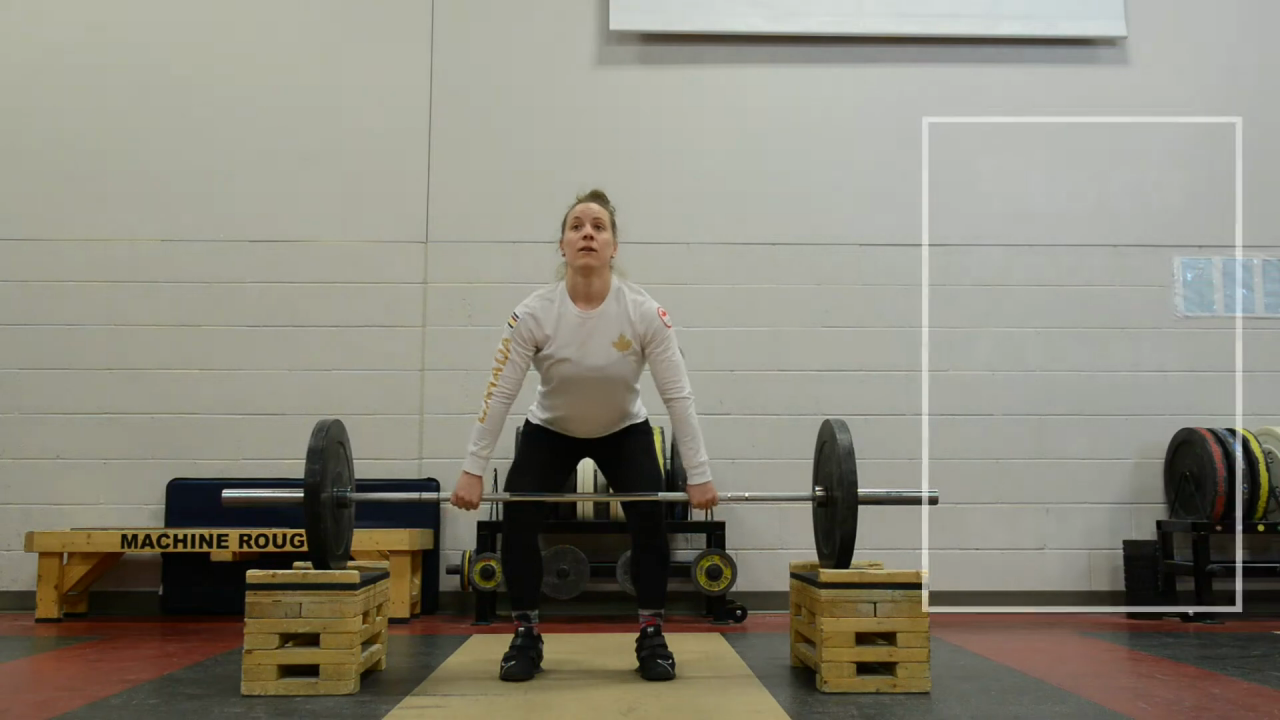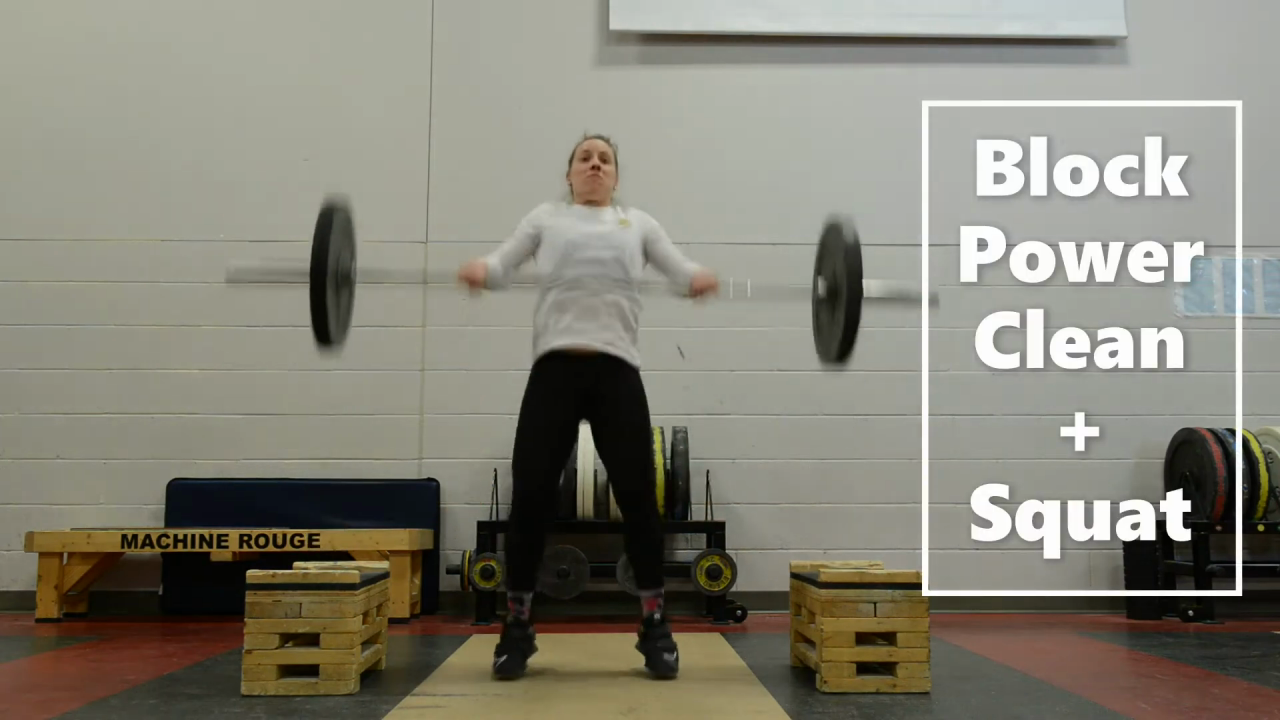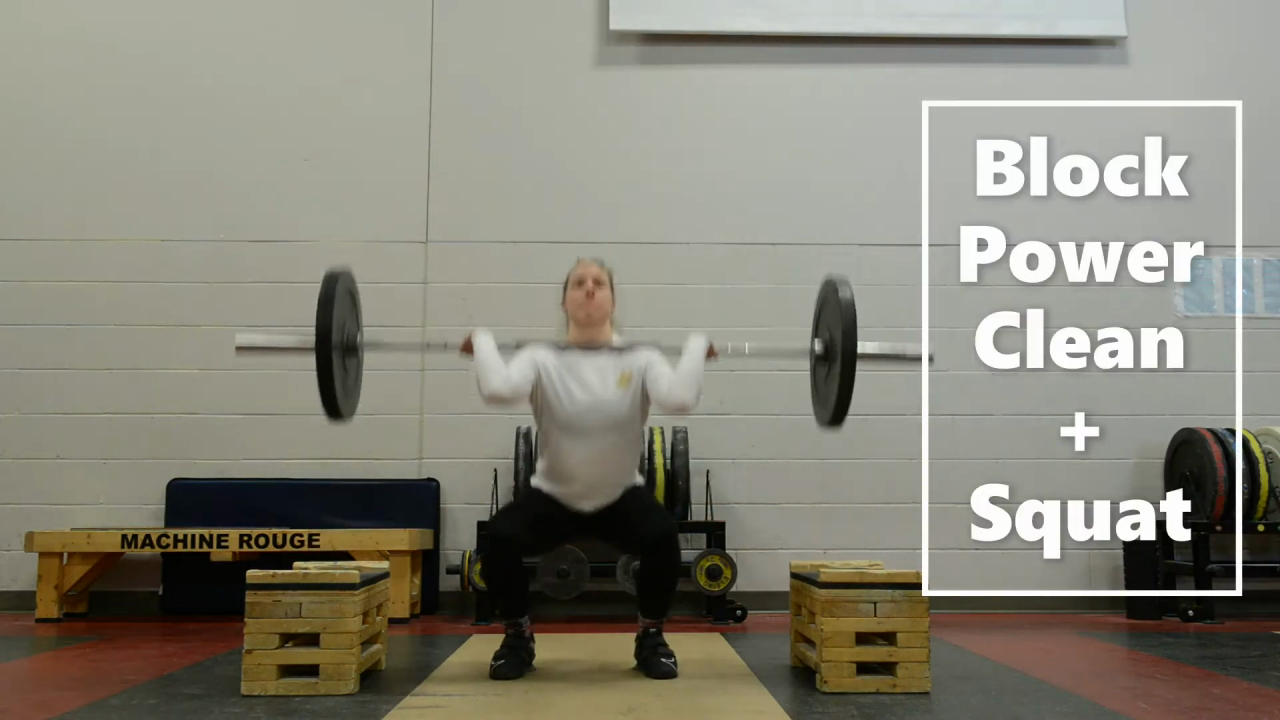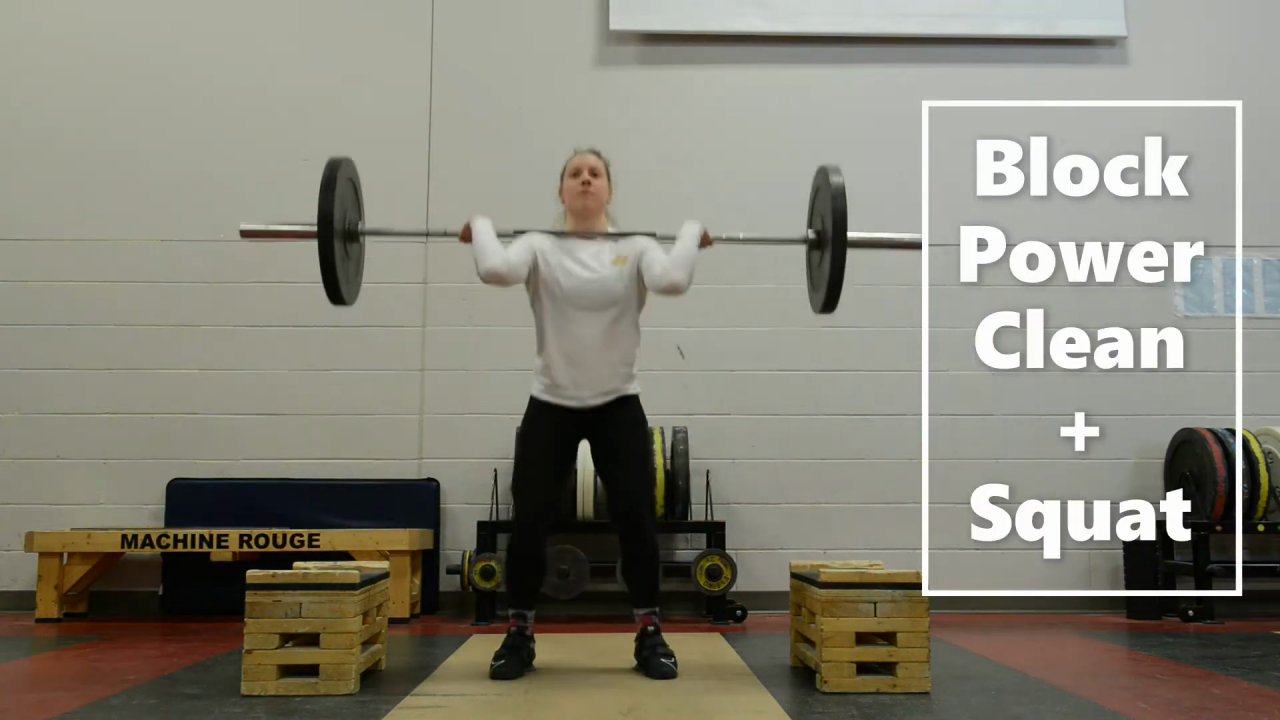
dt=1s
person 1, frame 1
left shoulder: (645, 312)
right shoulder: (534, 313)
left elbow: (678, 395)
right elbow: (499, 393)
left wrist: (699, 475)
right wrist: (472, 470)
left hip: (624, 432)
right hip: (550, 432)
left knee: (649, 518)
right knee: (519, 518)
left ankle: (651, 636)
right ankle: (526, 637)
person 1, frame 2
left shoulder: (637, 223)
right shoulder: (546, 217)
left elbow: (681, 272)
right elbow: (501, 266)
left wrist: (699, 278)
right wrist: (480, 271)
left hip: (617, 373)
right hip: (555, 371)
left knee: (637, 499)
right knee: (532, 498)
left ankle: (654, 623)
right ankle: (518, 625)
person 1, frame 3
left shoulder: (640, 360)
right shoulder: (541, 359)
left elbow: (679, 398)
right elbow: (499, 390)
left wrist: (695, 346)
right wrist: (483, 341)
left hip: (621, 494)
right hip: (553, 495)
left knee: (662, 537)
right knee: (501, 538)
left ankle: (650, 635)
right ankle: (518, 637)
person 1, frame 4
left shoulder: (635, 248)
right shoulder: (539, 247)
left elbow: (673, 279)
right elbow: (495, 269)
left wrist: (691, 233)
right wrist: (481, 227)
left hip: (618, 406)
right hip: (550, 406)
left knee: (636, 520)
right knee: (529, 520)
left ankle: (649, 634)
right ankle: (519, 635)
